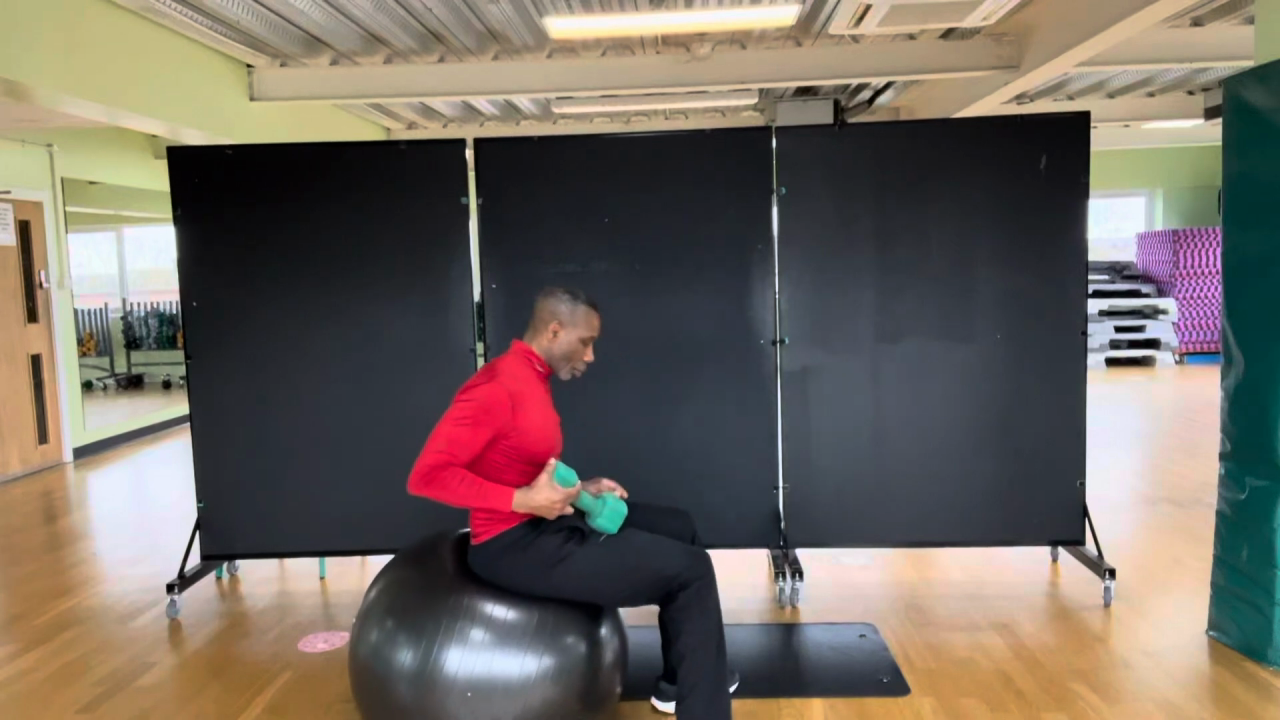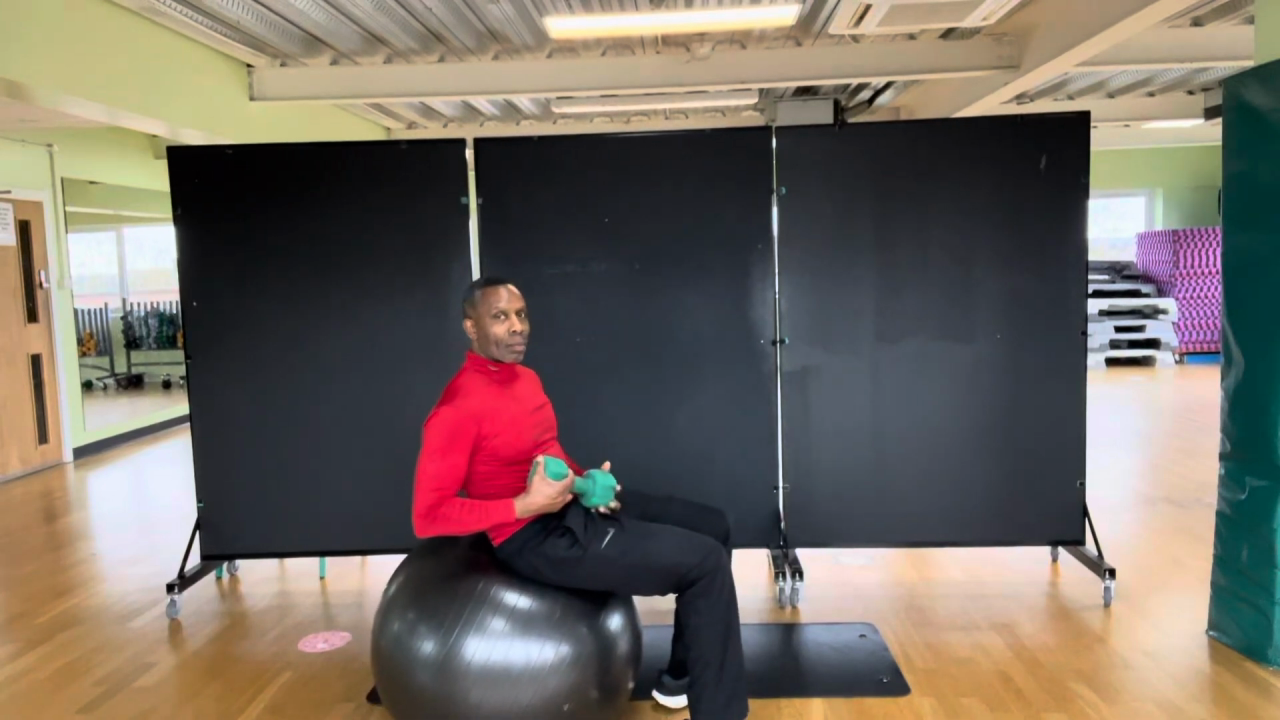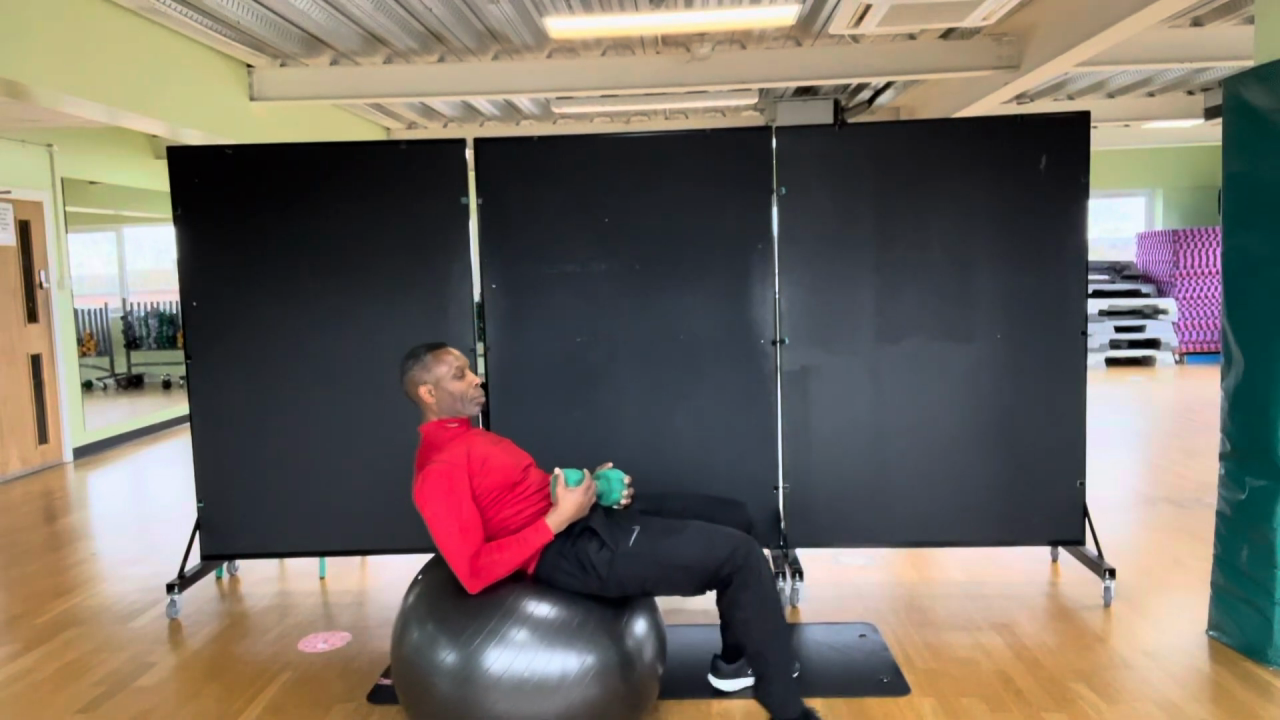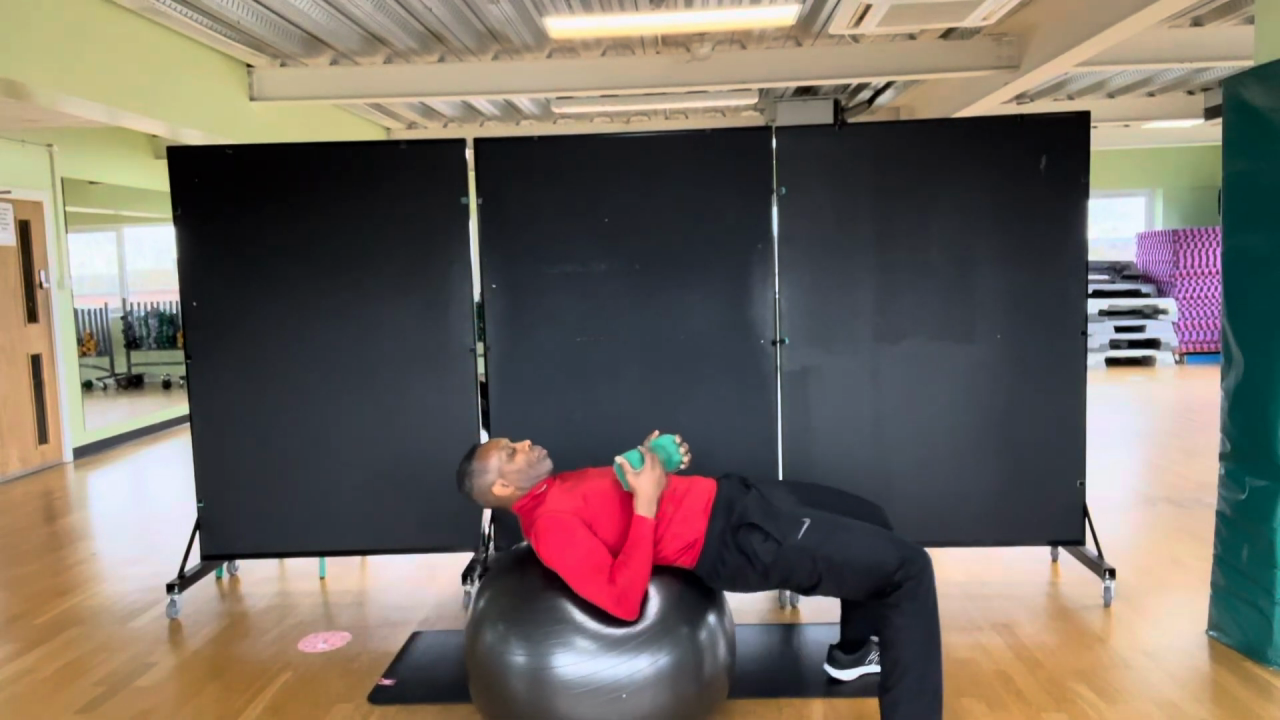
dt=1s
person 1, frame 1
left shoulder: (531, 381)
right shoulder: (499, 388)
right elbow: (427, 476)
left wrist: (582, 490)
right wrist: (524, 500)
left hip: (545, 522)
right hip: (516, 546)
left knee: (678, 529)
right knee: (691, 570)
left ankle: (681, 680)
person 1, frame 2
left shoulder: (526, 379)
right shoulder: (458, 409)
right elbow: (429, 515)
right wrist: (526, 505)
left hip: (578, 507)
right hip: (538, 537)
left knee: (712, 526)
right knee: (705, 562)
left ankle: (681, 674)
person 1, frame 3
left shoulder: (471, 437)
right shoulder: (438, 470)
right elbow: (474, 572)
left wrist: (594, 488)
right wrist: (561, 516)
left hip: (592, 514)
right hip: (576, 548)
left knee: (730, 516)
right knee: (738, 554)
left ankle: (737, 658)
person 1, frame 4
left shoulder: (551, 489)
right shoulder: (550, 523)
right elbow: (623, 600)
left wrist: (656, 463)
right wrist: (647, 501)
left hip: (736, 499)
right hip: (743, 537)
left knee: (872, 525)
right knee: (908, 568)
left ankle: (853, 650)
